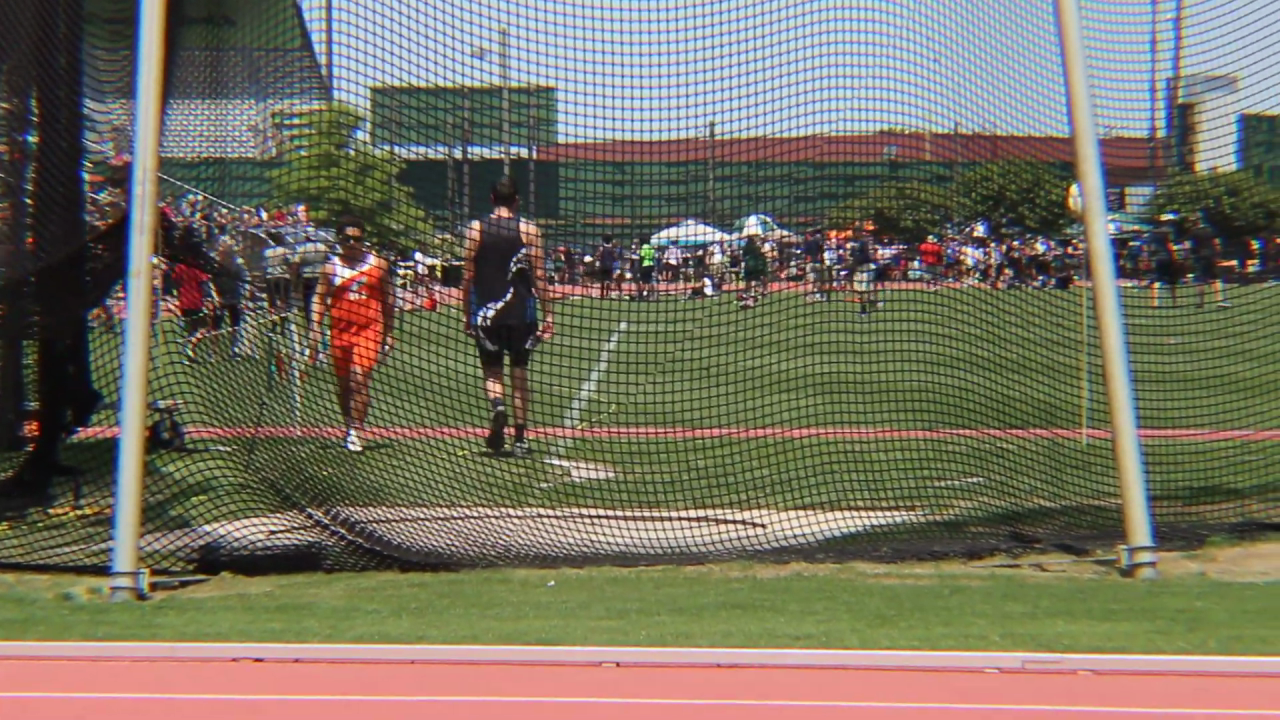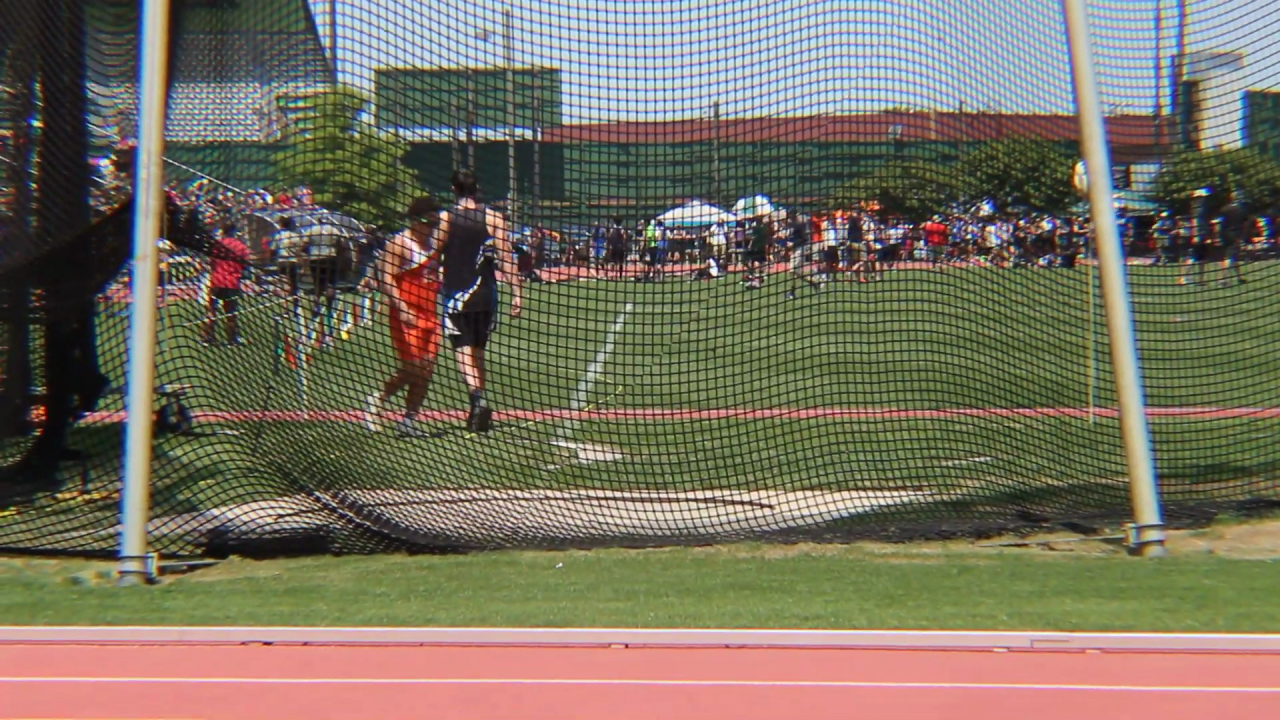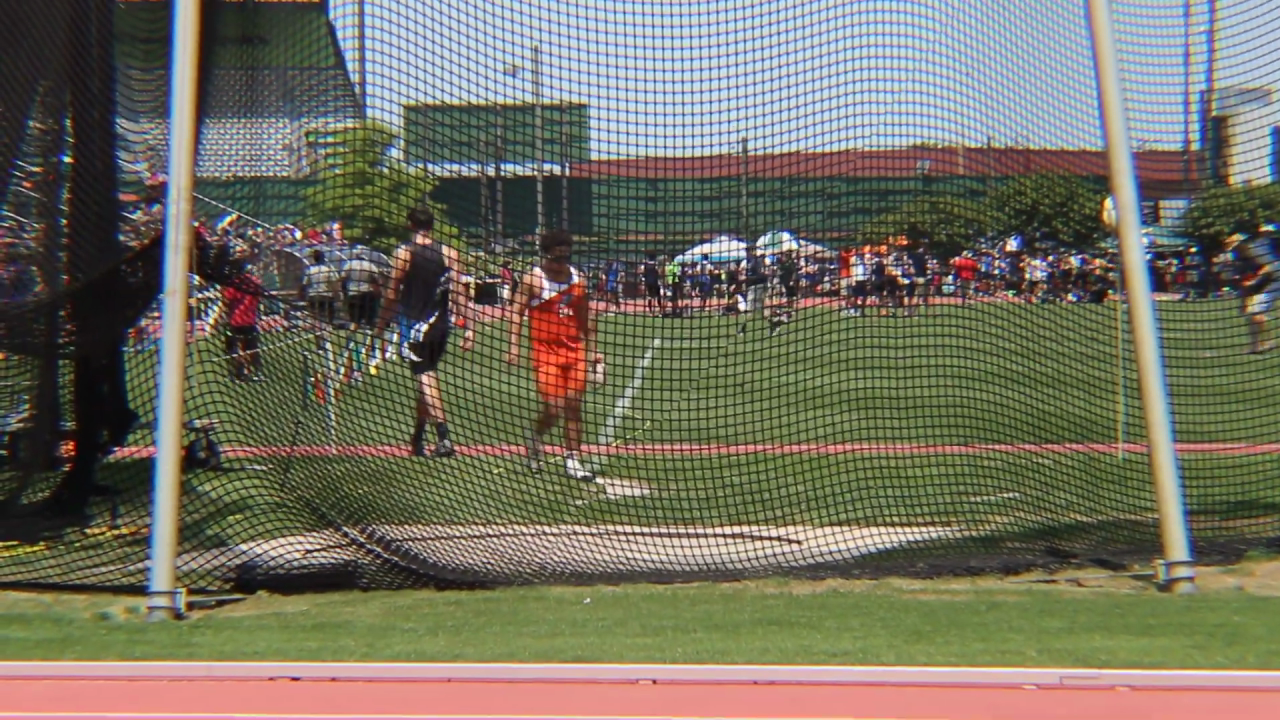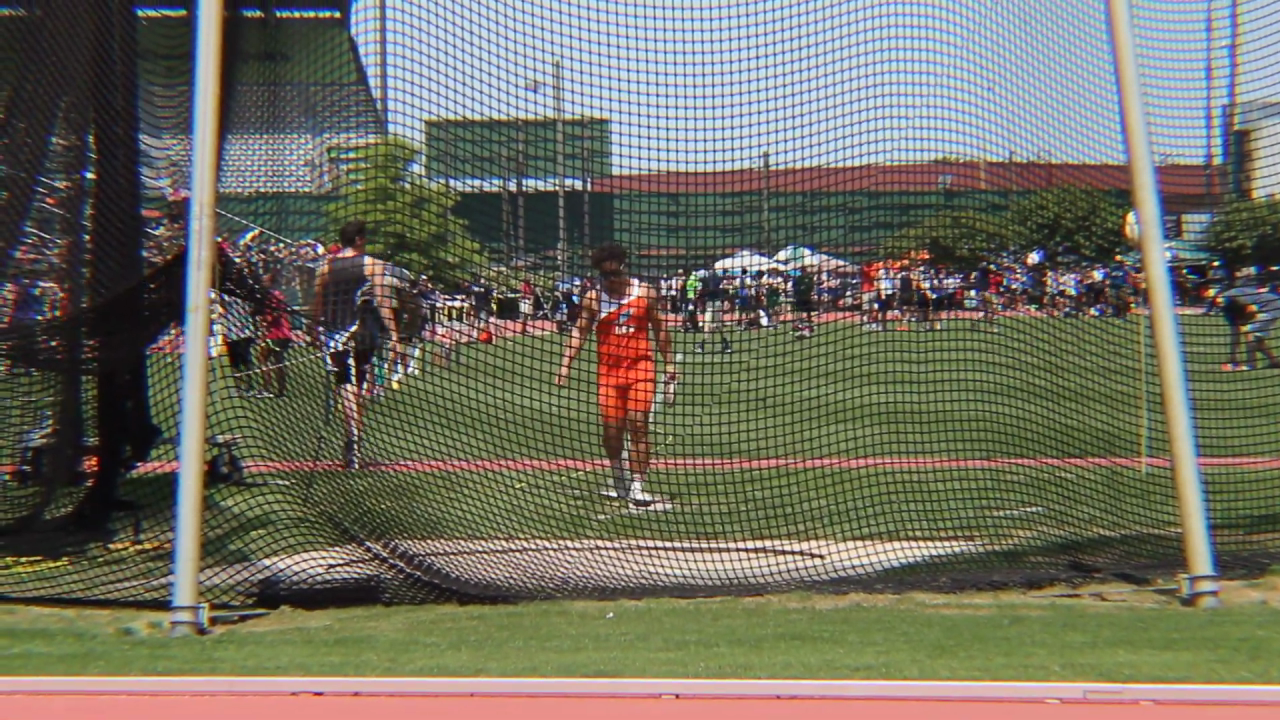
dt=1s
person 1, frame 1
left shoulder: (476, 228)
right shoulder: (528, 228)
left elbow: (468, 275)
right elbow: (539, 276)
left wrist: (467, 313)
right wrist: (548, 315)
left hip: (487, 313)
right hip: (521, 313)
left knee: (492, 371)
right knee: (519, 372)
left ankle: (498, 408)
right ankle: (520, 439)
person 1, frame 2
left shoulder: (444, 218)
right shoulder: (494, 217)
left elbow: (435, 259)
right elbow: (504, 258)
right wrist: (517, 293)
left hip: (456, 298)
right hip: (486, 297)
left knee: (462, 354)
right knee: (477, 353)
left ankle: (479, 400)
right ankle: (476, 413)
person 1, frame 3
left shoulder: (404, 253)
right shoulder: (449, 253)
left elbow: (392, 294)
right elbow: (459, 293)
left wrist: (383, 321)
right wrist: (469, 328)
left hip: (413, 328)
right hip: (439, 328)
left knee: (427, 382)
right knee: (427, 380)
left ankle: (443, 438)
right ankle: (417, 439)
person 1, frame 4
left shoulder: (326, 268)
right shoulder: (373, 264)
left elbow: (317, 307)
right elbow: (383, 301)
left wrist: (317, 333)
right wrist: (392, 334)
left hip: (336, 339)
right hip: (364, 337)
left knee: (347, 392)
right knee: (354, 390)
left ankle: (353, 452)
right ankle: (352, 446)
person 2, frame 1
left shoulder: (379, 263)
right shoulder: (331, 266)
left elbow: (389, 298)
right elbow: (319, 298)
left wrist: (388, 332)
right wrist: (315, 328)
left hip: (370, 331)
right hip: (340, 332)
left knee: (360, 380)
right knee: (343, 384)
left ankle: (354, 433)
right ankle: (352, 421)
person 2, frame 2
left shoulder: (431, 243)
right shoulder: (398, 245)
right elbow: (386, 279)
left wrist: (433, 311)
right wrist: (405, 309)
left hip: (429, 317)
right hip: (404, 316)
left knee: (426, 371)
right knee: (410, 370)
left ankle: (409, 419)
right ankle: (378, 400)
person 2, frame 3
left shoulder: (578, 278)
right shoulder: (534, 278)
left elbow: (585, 315)
right elbow: (518, 313)
left wrist: (593, 347)
right wrist: (514, 346)
left hip: (575, 350)
right hip: (545, 349)
left knee: (575, 406)
right knee: (553, 407)
left ankle: (573, 460)
right ankle: (536, 439)
person 2, frame 4
left shoulder: (646, 292)
right shoulder: (593, 297)
left elbow: (661, 328)
right elbow: (580, 331)
left wrist: (669, 363)
right wrist: (566, 363)
left hip: (642, 368)
right hip: (609, 371)
left knee: (638, 427)
right knee: (612, 428)
left ankle: (637, 484)
right ankle: (618, 468)
